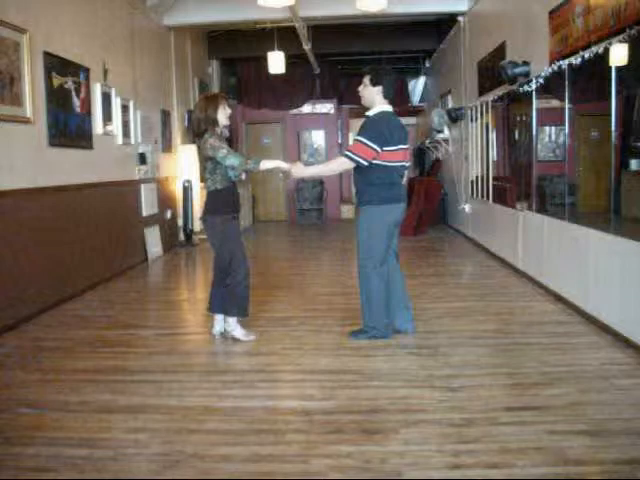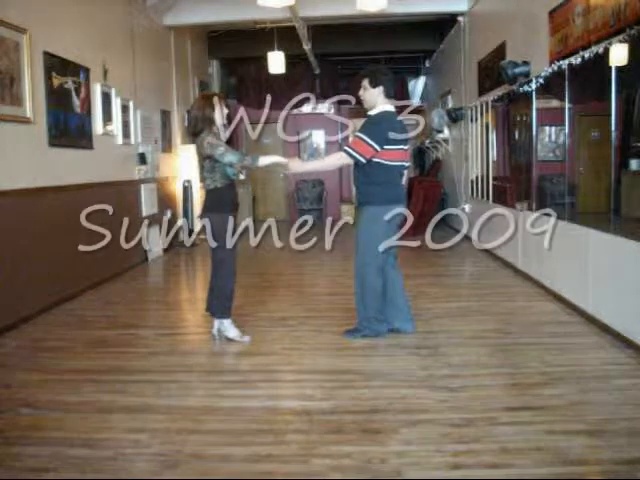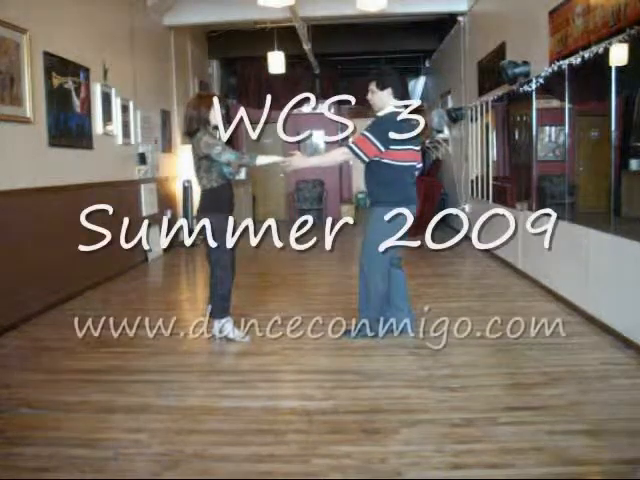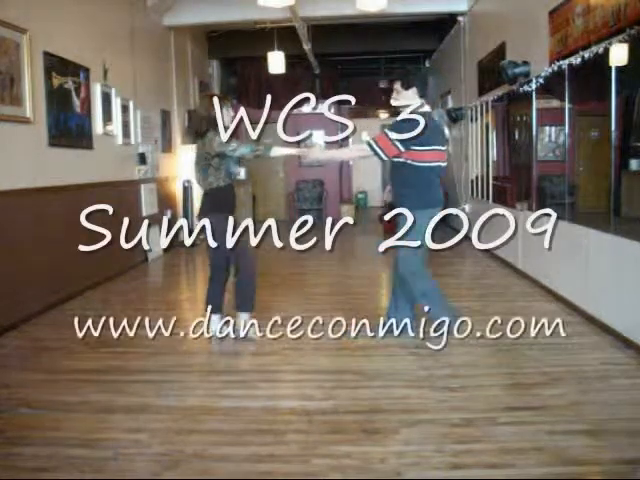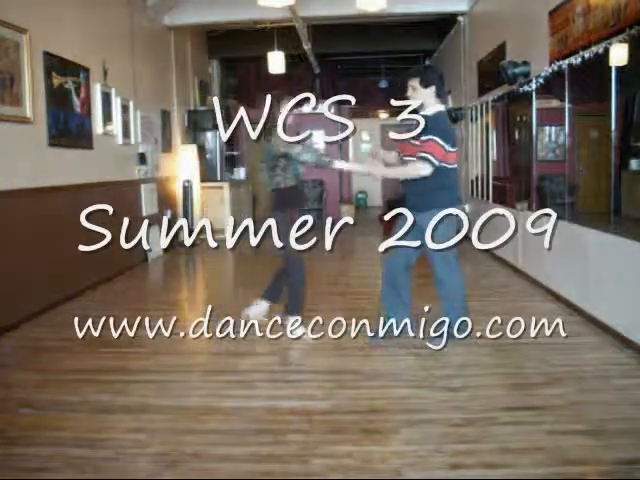
dt=0.5s
person 1, frame 1
left shoulder: (375, 124)
right shoulder: (396, 124)
left elbow: (347, 161)
left wrist: (305, 171)
left hip: (376, 205)
right hip: (394, 203)
left knee: (370, 264)
right knee: (388, 261)
left ankle: (377, 325)
right ankle: (400, 320)
person 1, frame 2
left shoulder: (377, 123)
right shoulder: (397, 124)
left elbow: (345, 157)
left wrist: (302, 166)
left hip: (377, 206)
right hip: (392, 203)
left knee: (368, 264)
right knee: (386, 262)
left ankle: (371, 324)
right ankle: (399, 320)
person 1, frame 3
left shoulder: (385, 124)
right shoulder: (408, 124)
left elbow: (346, 153)
left wrist: (305, 161)
left hip: (388, 206)
right hip: (402, 203)
left knee: (373, 262)
right knee: (390, 262)
left ankle: (370, 323)
right ankle: (399, 319)
person 1, frame 4
left shoulder: (409, 124)
right shoulder: (433, 122)
left elbow: (366, 150)
left wrist: (324, 154)
right wrist: (397, 184)
left hip: (417, 207)
right hip: (417, 205)
left knee: (411, 264)
right knee: (404, 261)
left ankle: (445, 318)
right ankle: (400, 318)
person 1, frame 5
left shoulder: (437, 125)
right shoulder: (422, 122)
left elbow: (423, 168)
right elbow: (406, 157)
left wrist: (383, 171)
right wrist: (385, 157)
left hip: (437, 210)
right hip: (414, 208)
left knee: (444, 266)
right knee: (395, 261)
left ankle: (456, 326)
right ankle: (395, 321)
person 2, frame 1
left shoulder: (216, 138)
right shoulder: (210, 140)
left elbow: (233, 168)
right elbow: (241, 163)
right wrist: (277, 163)
left hip: (223, 212)
right hip: (219, 214)
left knee: (224, 267)
right knee: (238, 266)
left ankle: (219, 322)
right ankle: (231, 322)
person 2, frame 2
left shoulder: (213, 138)
right shoulder: (208, 139)
left elbow: (233, 165)
right elbow: (240, 159)
right wrist: (276, 159)
left hip: (223, 209)
right hip: (217, 211)
left knee: (222, 266)
right knee: (226, 266)
left ankle: (219, 322)
right ankle: (224, 323)
person 2, frame 3
left shoulder: (209, 138)
right shoulder: (204, 139)
left elbow: (228, 166)
right elbow: (237, 158)
right wrist: (275, 158)
left hip: (220, 210)
right hip: (214, 211)
left knee: (225, 265)
right knee: (222, 265)
left ankle: (220, 321)
right ankle: (222, 323)
person 2, frame 4
left shoulder: (206, 140)
right shoulder: (215, 140)
right elbow: (252, 150)
right wrist: (296, 150)
left hip: (215, 209)
right hip: (219, 211)
left knee: (220, 266)
right knee: (245, 262)
left ankle: (215, 321)
right ankle: (244, 319)
person 2, frame 5
left shoulder: (275, 138)
right shoulder: (279, 140)
right elbow: (312, 157)
left hip: (286, 207)
right hip: (286, 209)
left knee: (290, 263)
right knee: (295, 265)
left ankle: (261, 306)
right ankle: (292, 320)
